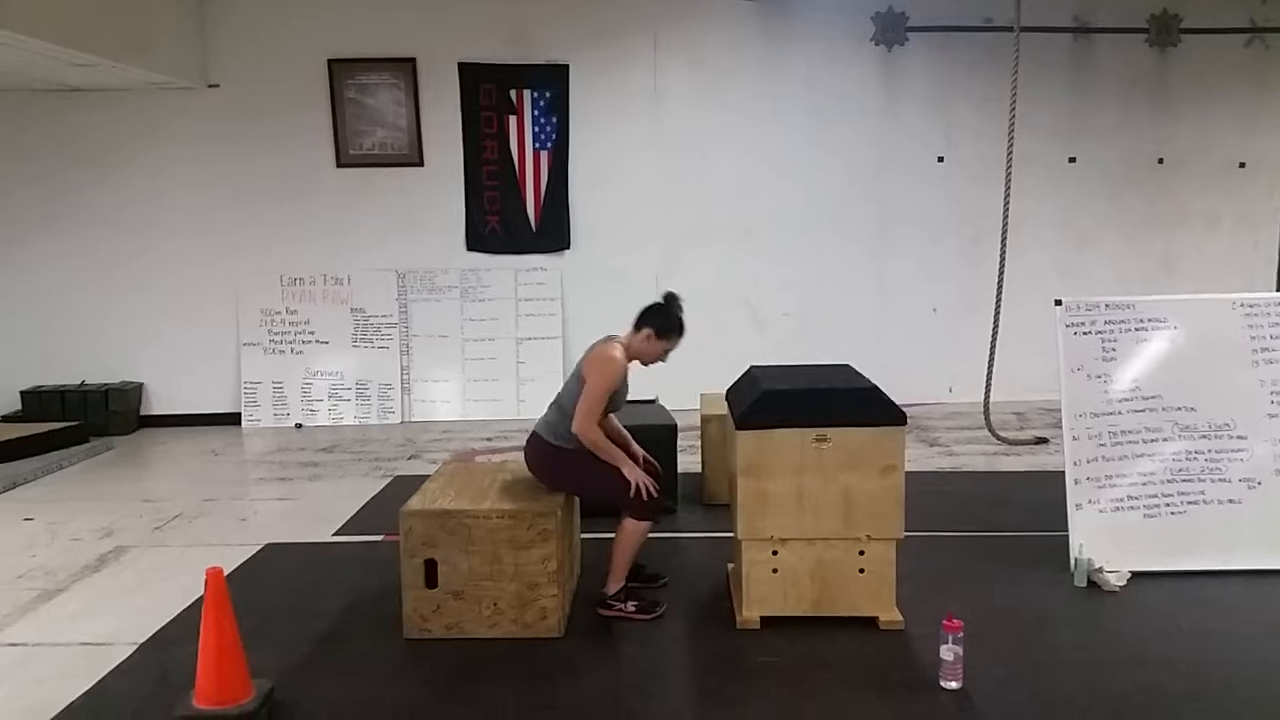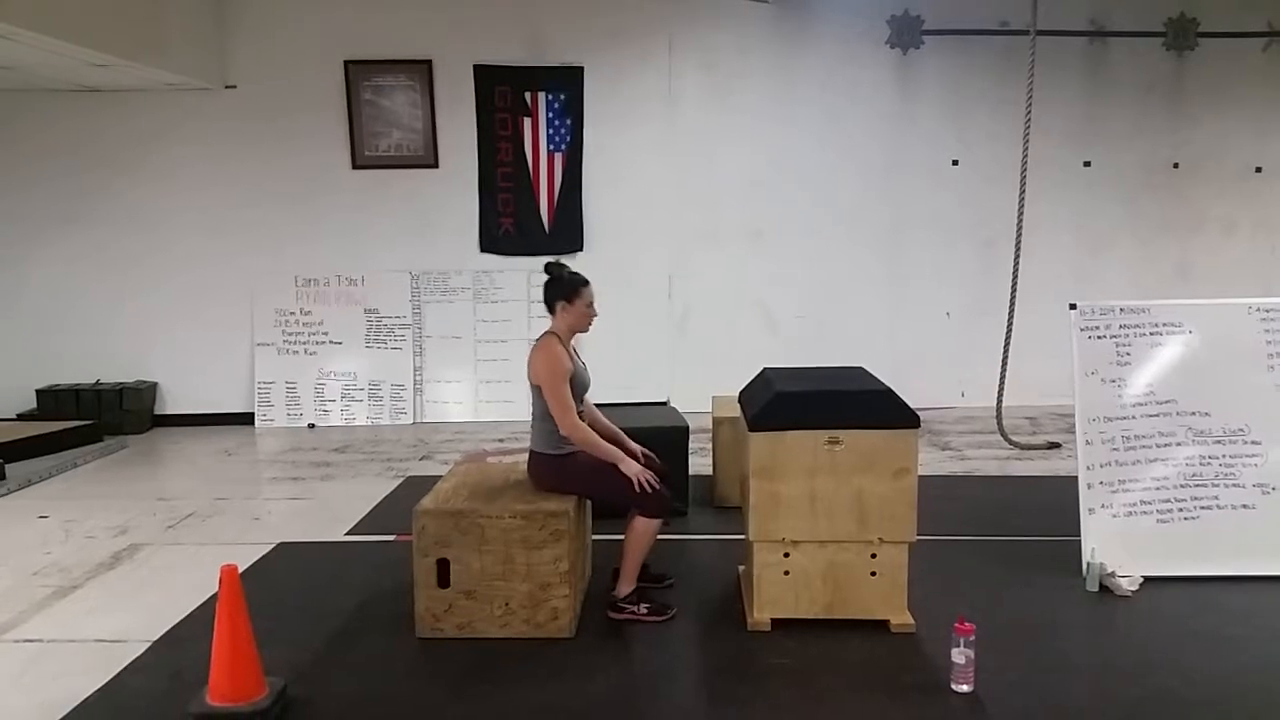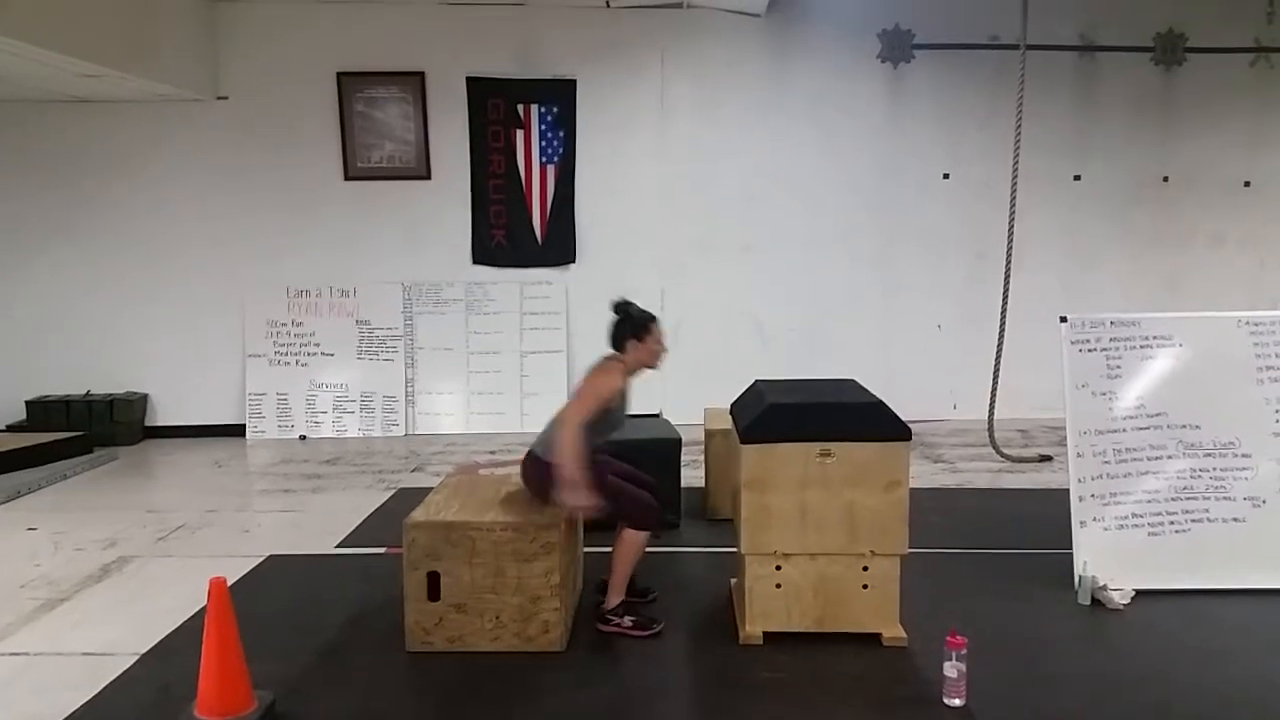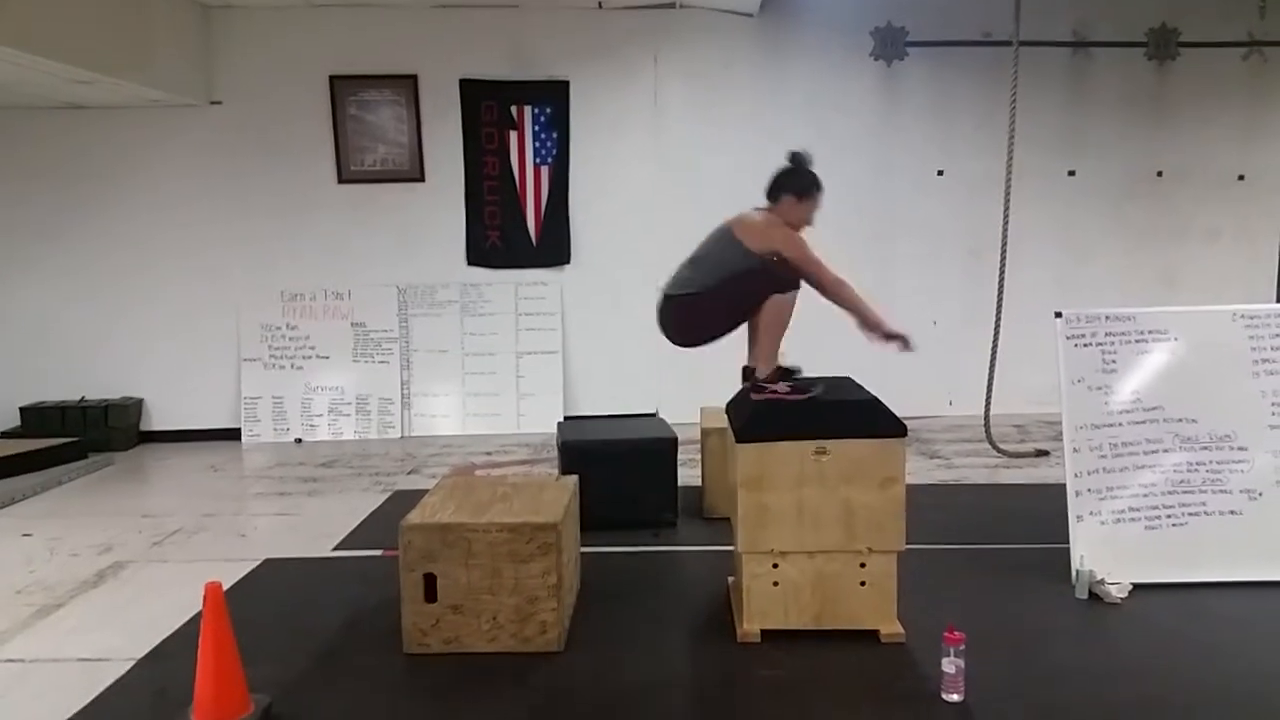
dt=0.7s
person 1, frame 1
left shoulder: (615, 349)
right shoulder: (613, 361)
right elbow: (583, 428)
left wrist: (631, 447)
right wrist: (624, 463)
left hip: (562, 447)
right hip: (552, 455)
left knee: (650, 477)
right knee: (645, 499)
left ankle: (625, 567)
right ankle: (614, 595)
person 1, frame 2
left shoulder: (564, 345)
right shoulder: (550, 352)
left elbow: (582, 407)
right elbow: (570, 426)
left wrist: (626, 442)
right wrist: (621, 460)
left hip: (568, 453)
right hip: (554, 462)
left knee: (653, 472)
right knee: (655, 499)
left ankle: (630, 566)
right ankle: (624, 597)
person 1, frame 3
left shoulder: (616, 370)
right shoulder: (610, 379)
right elbow: (568, 425)
right wrist: (572, 486)
left hip: (560, 460)
right hip: (548, 469)
left knee: (649, 491)
right knee: (647, 512)
left ankle: (616, 583)
right ankle: (613, 609)
person 1, frame 4
left shoulder: (760, 225)
right shoulder: (776, 233)
left elbow: (818, 279)
right elbow: (828, 283)
left wrist: (864, 318)
right wrist: (878, 324)
left hip: (686, 307)
right hip: (684, 315)
right knee: (783, 276)
left ankle: (759, 368)
right ankle: (764, 376)
